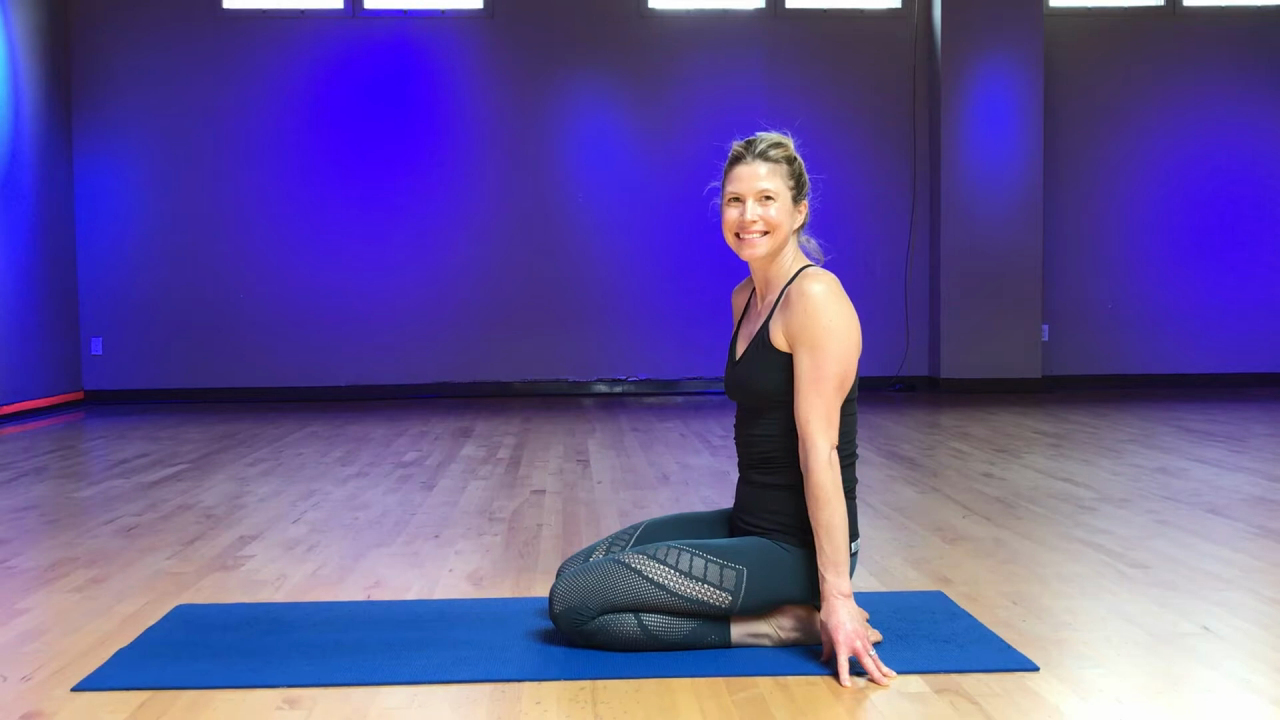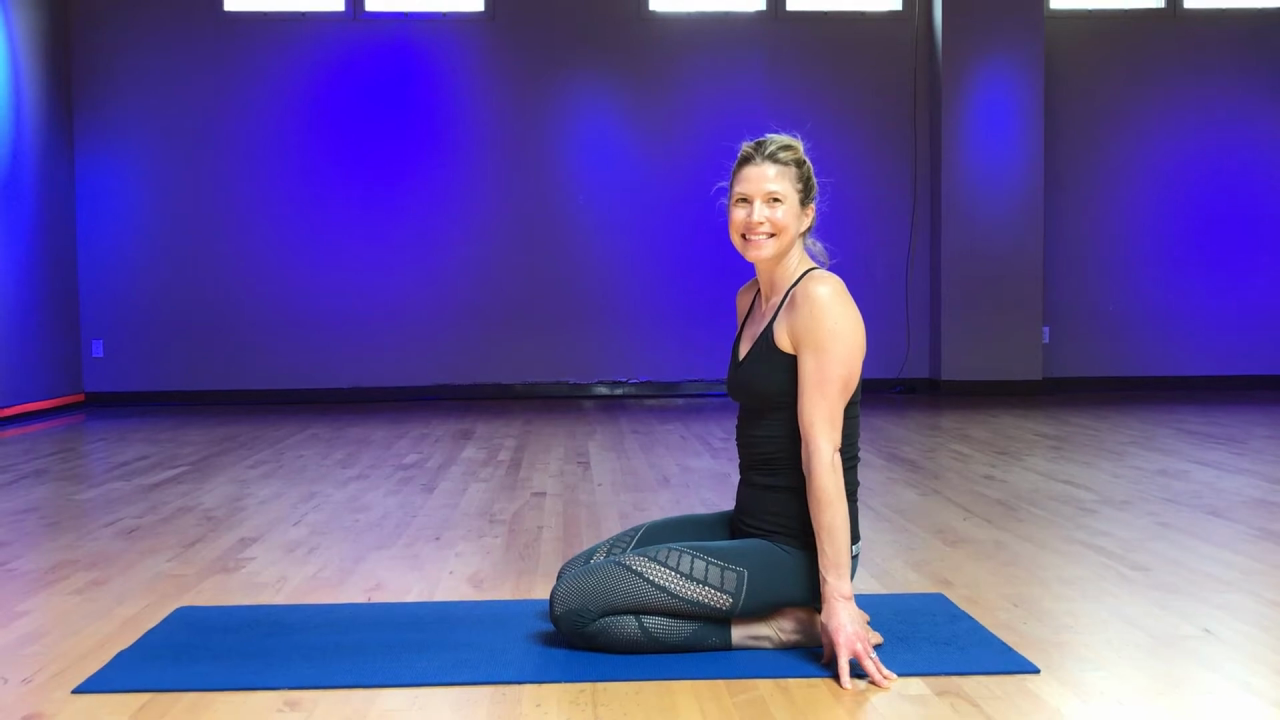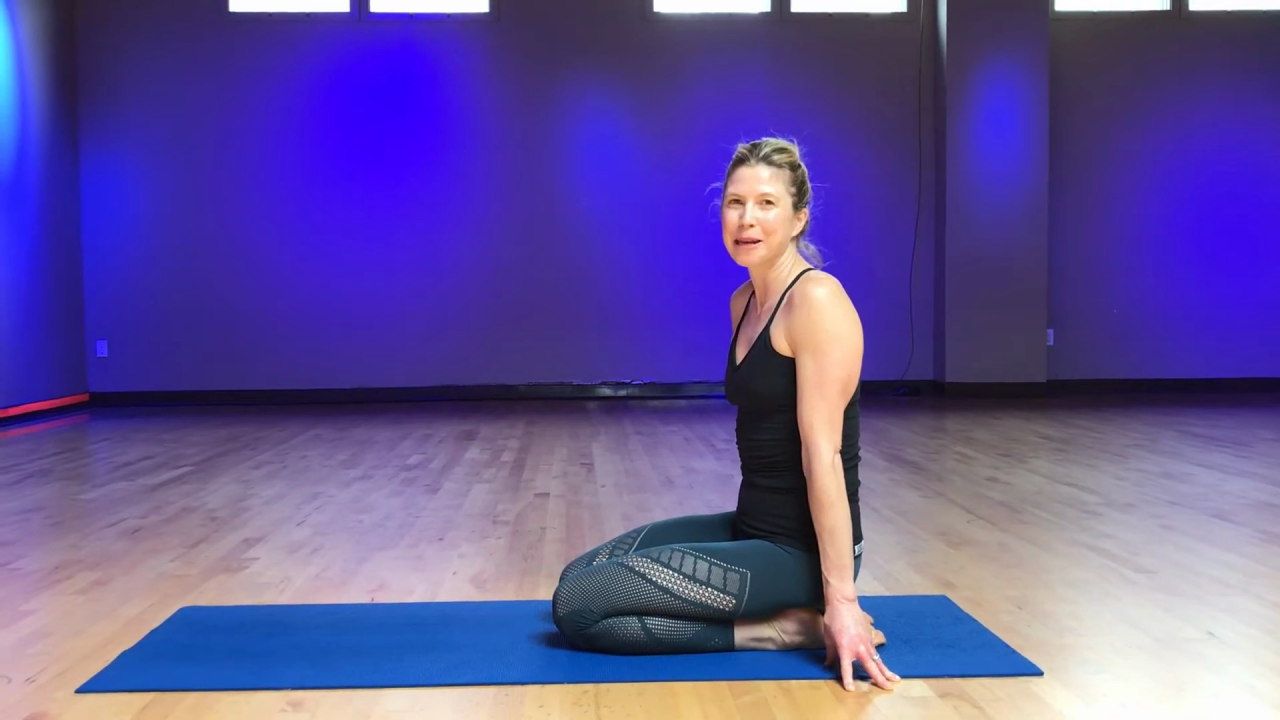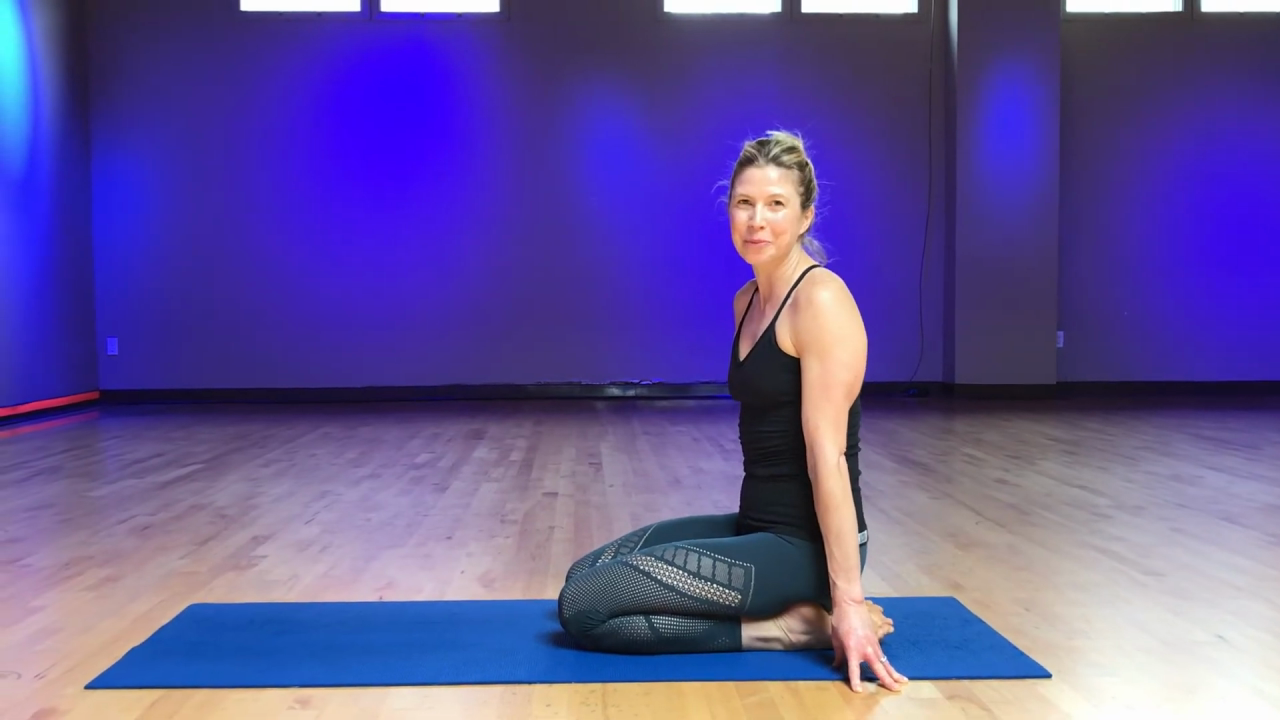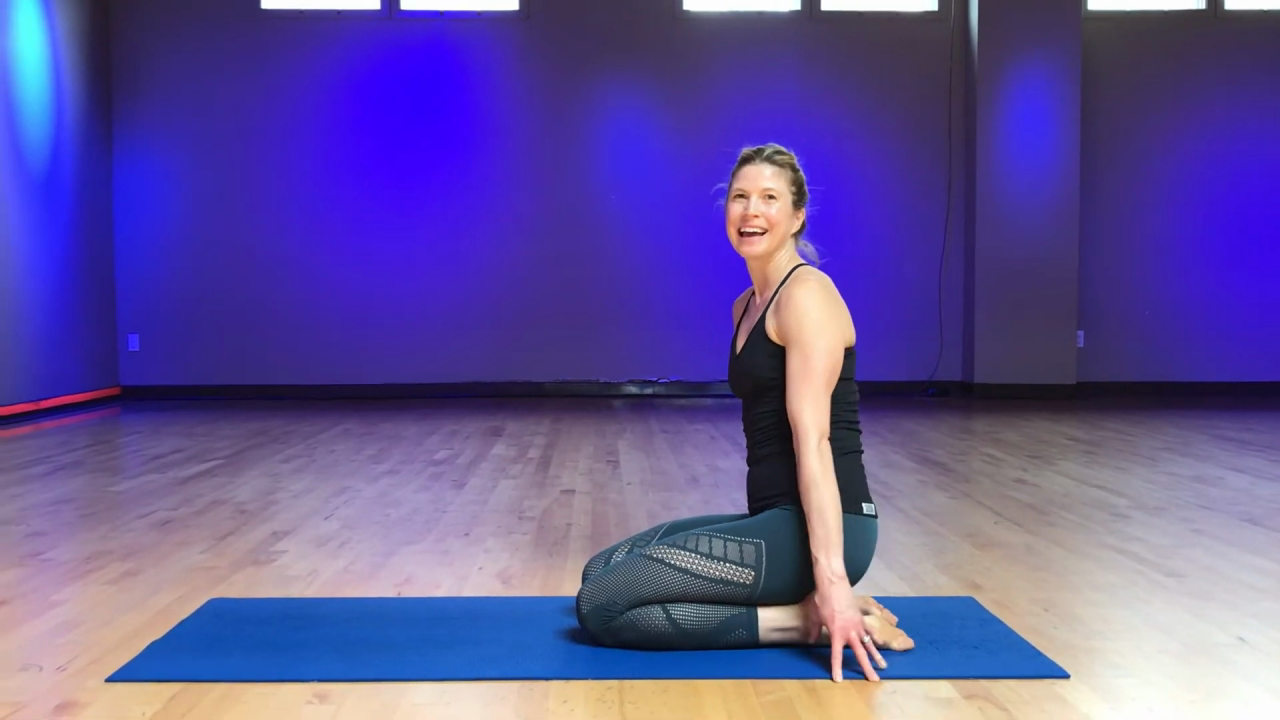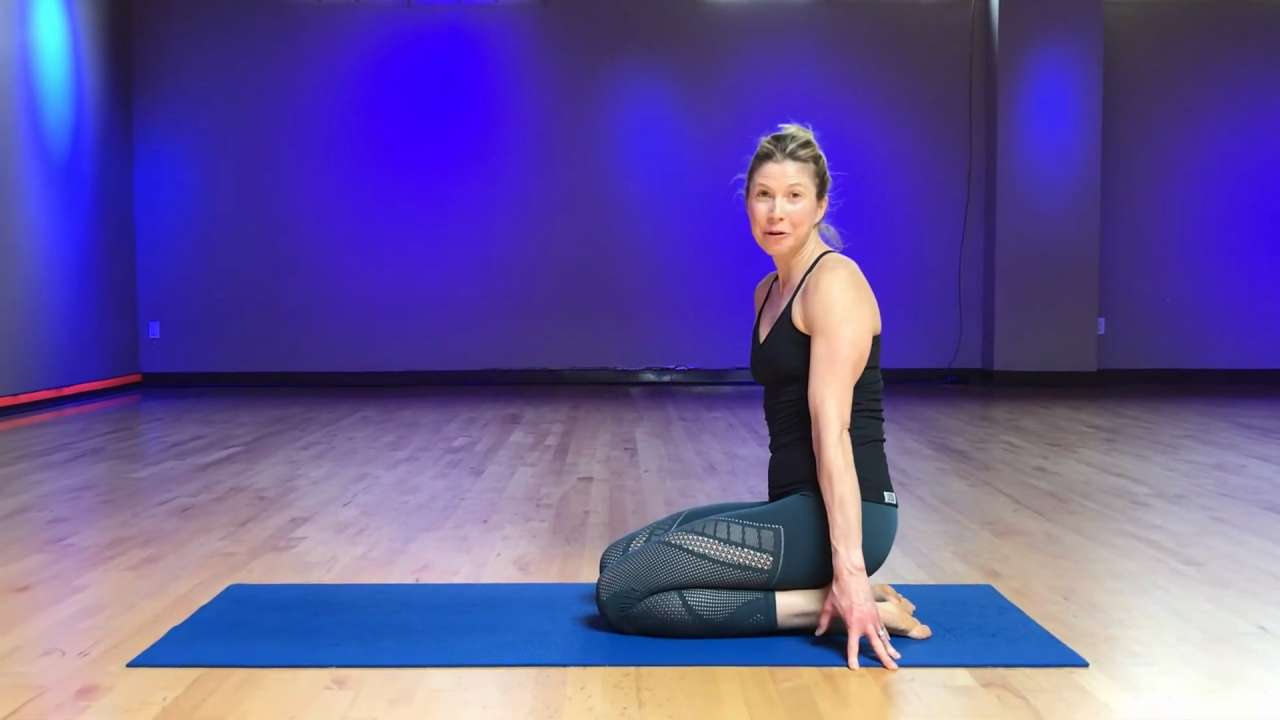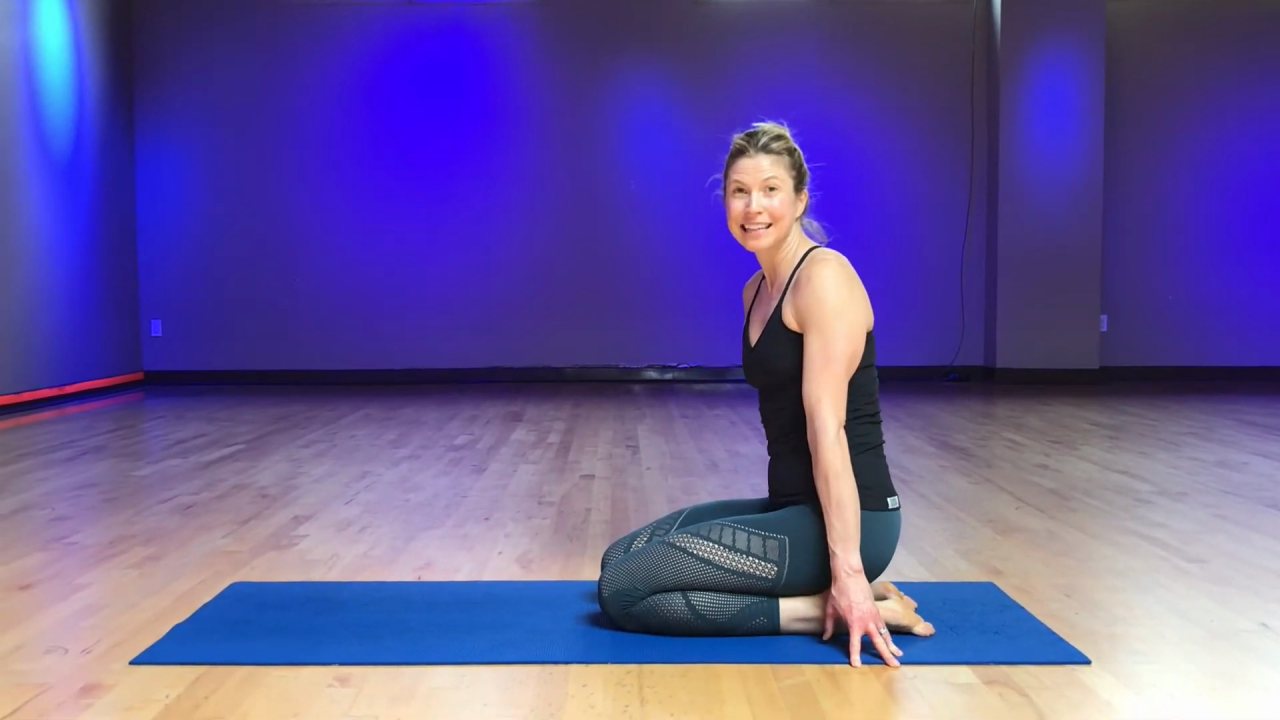
dt=0.7s
person 1, frame 1
left shoulder: (813, 296)
right shoulder: (744, 296)
left elbow: (819, 448)
left wrist: (835, 592)
left hip: (794, 544)
right hip: (750, 524)
left knee: (574, 601)
right knee: (575, 573)
left ankle: (783, 622)
right ankle: (780, 613)
person 1, frame 2
left shoulder: (819, 298)
right shoulder: (749, 298)
left elbow: (822, 450)
left wrist: (836, 595)
left hip: (796, 546)
right hip: (751, 525)
left knee: (574, 602)
right knee: (575, 575)
left ankle: (788, 624)
right ankle: (777, 615)
person 1, frame 3
left shoulder: (816, 300)
right shoulder: (743, 301)
left elbow: (823, 453)
left wrist: (839, 597)
left hip: (798, 548)
right hip: (753, 526)
left knee: (578, 605)
right knee: (578, 577)
left ankle: (789, 625)
right ankle: (782, 615)
person 1, frame 4
left shoulder: (820, 300)
right shoulder: (747, 300)
left elbow: (828, 455)
left wrist: (847, 599)
left hip: (801, 545)
right hip: (759, 525)
left knee: (582, 605)
right knee: (584, 576)
left ankle: (790, 624)
right ankle: (785, 611)
person 1, frame 5
left shoulder: (806, 293)
right shoulder: (746, 303)
left elbow: (813, 439)
left wrist: (830, 577)
left hip: (815, 527)
right hip: (777, 518)
left knee: (600, 604)
right knee: (600, 572)
left ankle: (805, 619)
right ankle: (802, 606)
person 1, frame 6
left shoulder: (834, 282)
right shoulder: (768, 291)
left elbow: (832, 430)
left wrist: (849, 567)
left hip: (836, 516)
right hip: (798, 507)
left knee: (621, 591)
right knee: (618, 560)
left ankle: (832, 602)
right ankle: (822, 593)
person 1, frame 7
left shoulder: (823, 277)
right shoulder: (756, 289)
left elbow: (828, 428)
left wrist: (846, 569)
left hip: (843, 519)
right hip: (794, 507)
left knee: (623, 589)
right knee: (620, 558)
left ankle: (836, 603)
right ankle: (823, 593)
